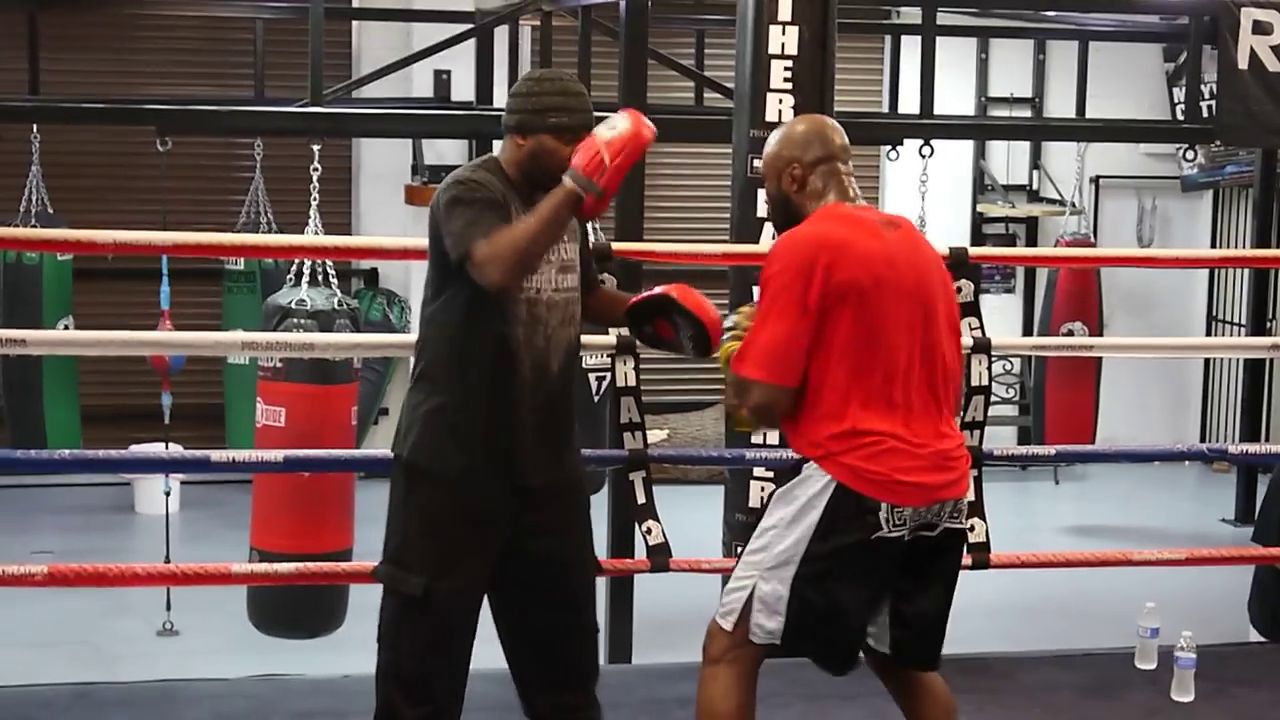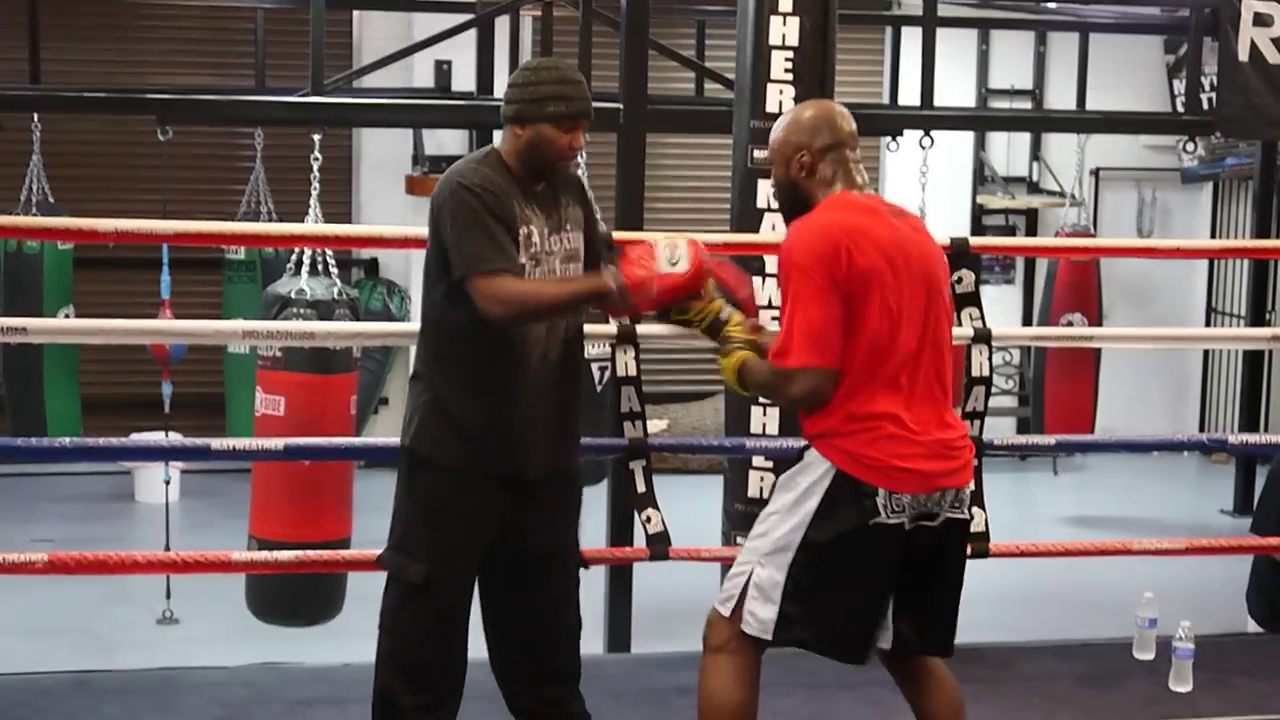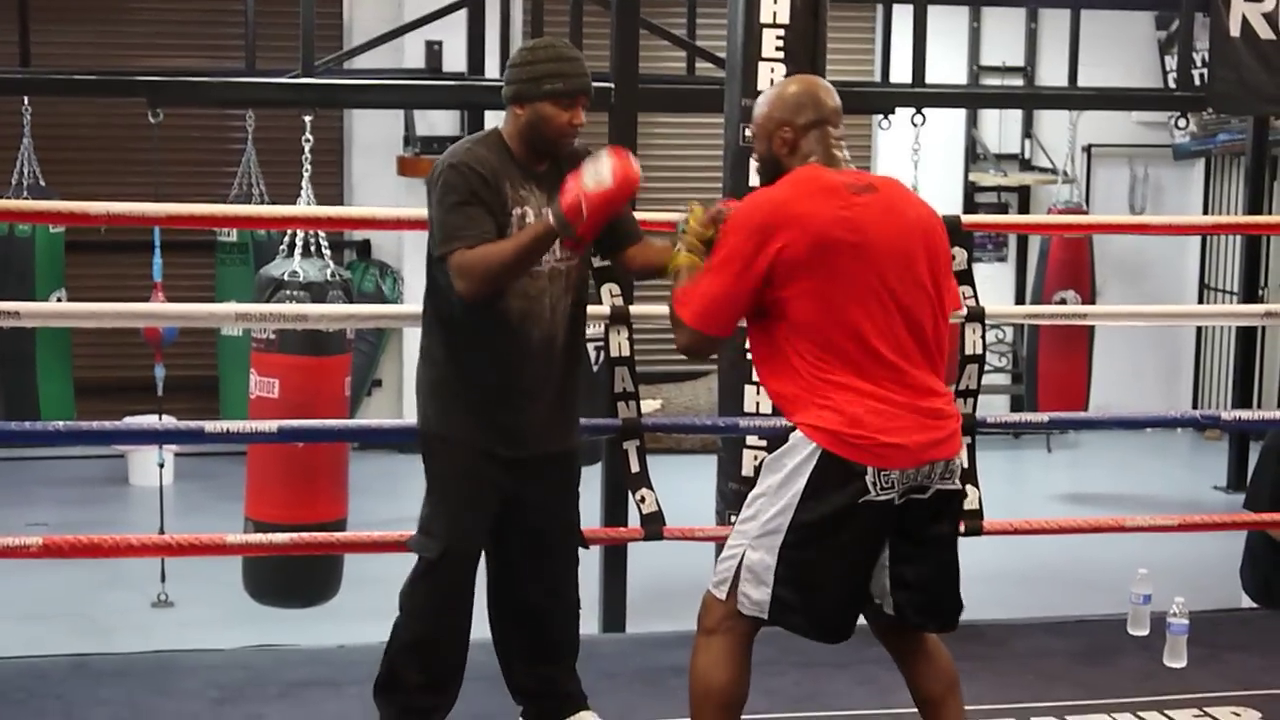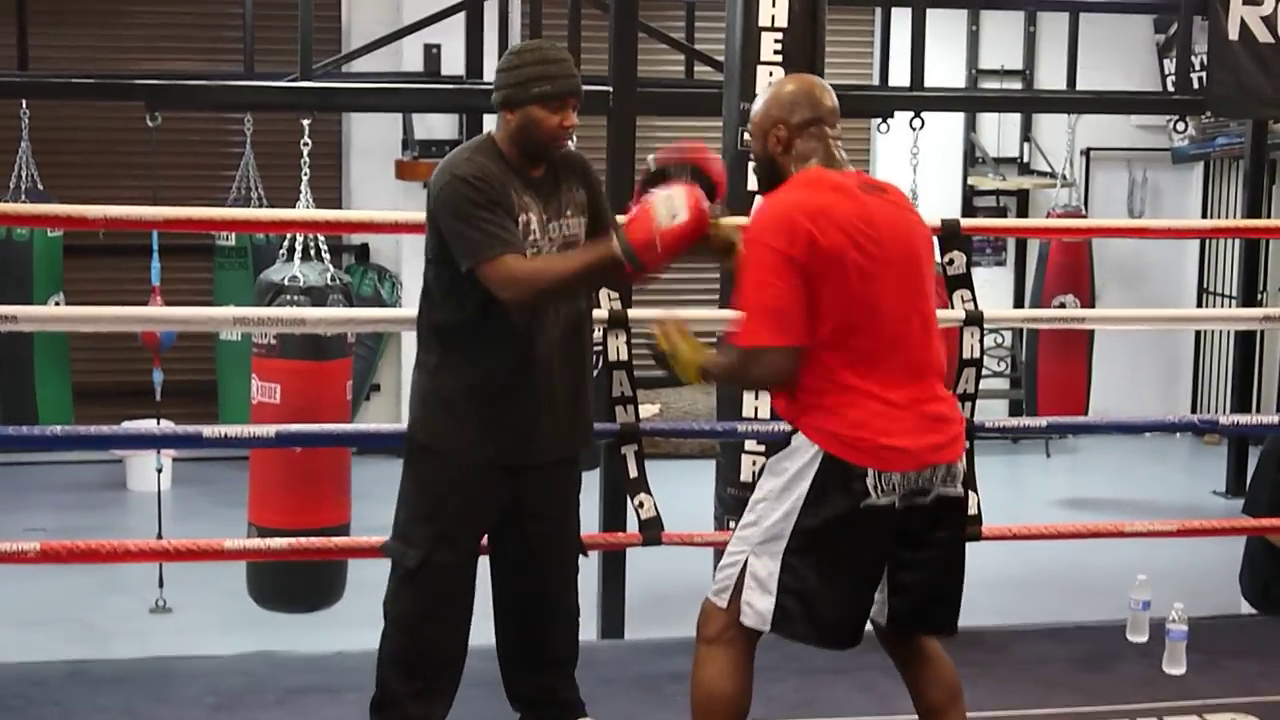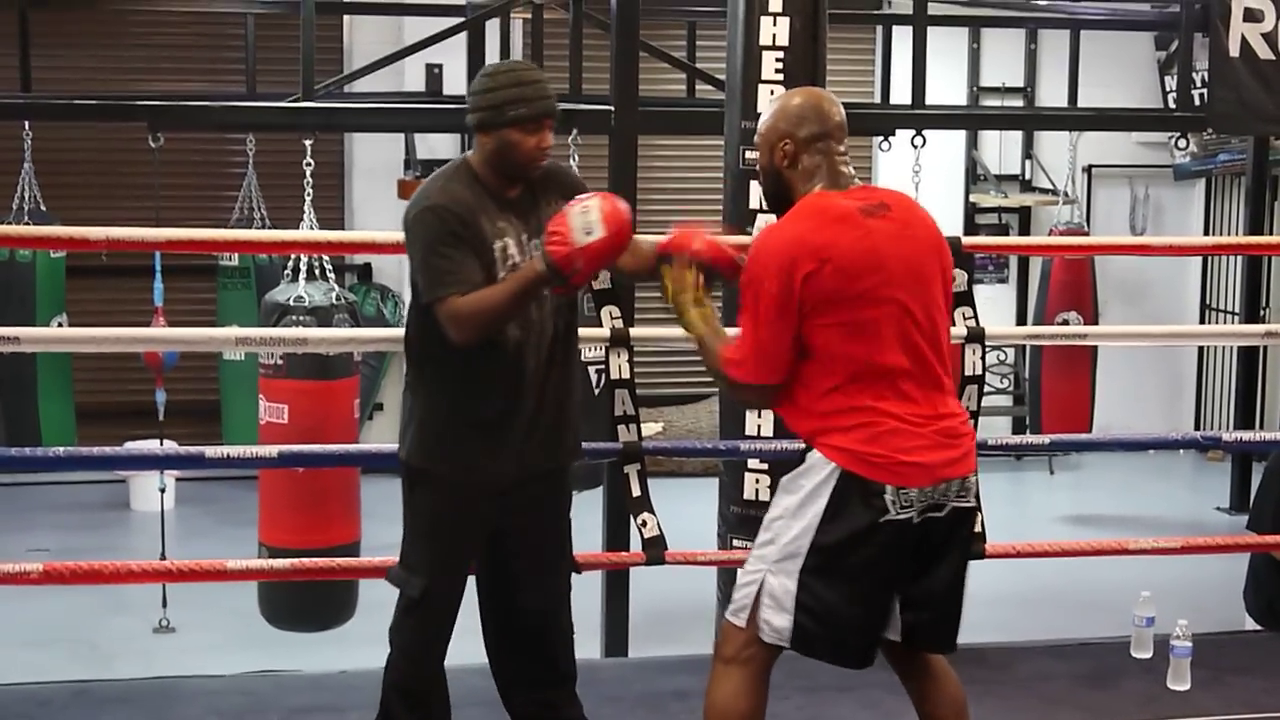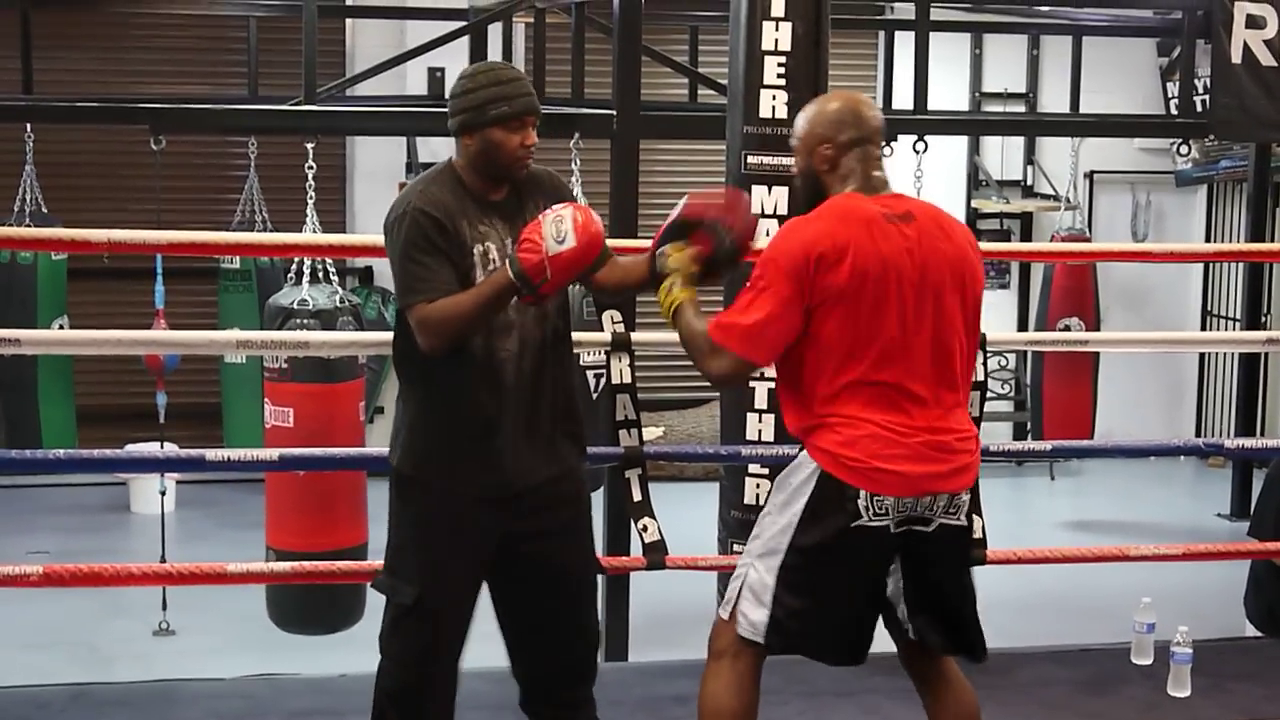
dt=0.2s
person 1, frame 1
left shoulder: (567, 201)
right shoulder: (469, 193)
left elbow: (582, 297)
right elbow: (499, 269)
left wrist: (644, 311)
right wrist: (574, 187)
left hip: (544, 447)
right hip: (458, 448)
left knee: (563, 595)
right knee: (434, 604)
person 1, frame 2
left shoulder: (568, 189)
right shoulder: (468, 189)
left elbow: (597, 280)
right elbow: (497, 299)
left wrist: (657, 289)
right wrist: (614, 284)
left hip: (545, 437)
right hip: (460, 439)
left knee: (549, 591)
right knee: (434, 593)
person 1, frame 3
left shoulder: (575, 167)
right shoulder: (466, 170)
left elbow: (629, 249)
right elbow: (469, 276)
right wrist: (555, 225)
left hip: (548, 414)
right hip: (467, 416)
left knee: (546, 570)
right knee: (447, 566)
person 1, frame 4
left shoulder: (575, 172)
right shoulder: (464, 178)
left elbow: (633, 253)
right elbow: (514, 284)
left wrist: (676, 227)
right wrist: (619, 248)
left hip: (550, 419)
right hip: (466, 422)
left knee: (547, 574)
right knee: (437, 574)
person 1, frame 5
left shoulder: (558, 185)
right shoulder: (441, 206)
left elbow: (613, 254)
right elbow: (461, 322)
right wrist: (544, 270)
left hip: (536, 439)
right hip: (451, 447)
left knee: (538, 596)
right knee: (432, 598)
person 1, frame 6
left shoulder: (545, 189)
right shoulder: (423, 211)
left elbow: (600, 271)
right elbow: (431, 330)
left wrist: (664, 265)
right wrist: (512, 279)
left hip: (544, 450)
right hip: (446, 457)
left knee: (560, 606)
right knee: (426, 613)
person 2, frame 1
left shoulder: (801, 249)
right shoulder: (919, 247)
left elbow: (762, 403)
left wrist: (735, 350)
right wrist: (765, 336)
left hip: (854, 487)
right hip: (941, 486)
left knee: (729, 650)
right knee: (902, 660)
person 2, frame 2
left shoulder: (817, 235)
right shoulder: (915, 232)
left elbow: (808, 385)
left wrist: (738, 362)
right wrist: (772, 344)
left hip: (860, 474)
right hip: (943, 474)
left knee: (730, 639)
right knee: (912, 650)
person 2, frame 3
left shoulder: (768, 212)
right shoulder: (913, 208)
left elbow: (695, 335)
left wrist: (688, 252)
left hip: (843, 453)
right hip: (932, 448)
left knee: (724, 619)
right knee: (908, 627)
person 2, frame 4
left shoulder: (783, 215)
right shoulder: (897, 205)
left elbow: (772, 364)
left wrist: (691, 360)
right wrist: (742, 245)
left hip: (846, 456)
right hip: (935, 452)
left knee: (725, 627)
right knee: (909, 632)
person 2, frame 5
left shoulder: (786, 243)
right shoulder: (914, 218)
left elbow: (751, 383)
left wrist: (691, 307)
left hip: (858, 472)
right hip: (946, 466)
left knee: (742, 647)
right knee: (914, 647)
person 2, frame 6
left shoulder: (808, 240)
right shoulder: (955, 235)
left elbow: (722, 361)
left wrist: (676, 291)
left hip: (848, 478)
right hip: (946, 478)
left knee: (734, 646)
right knee: (931, 655)
